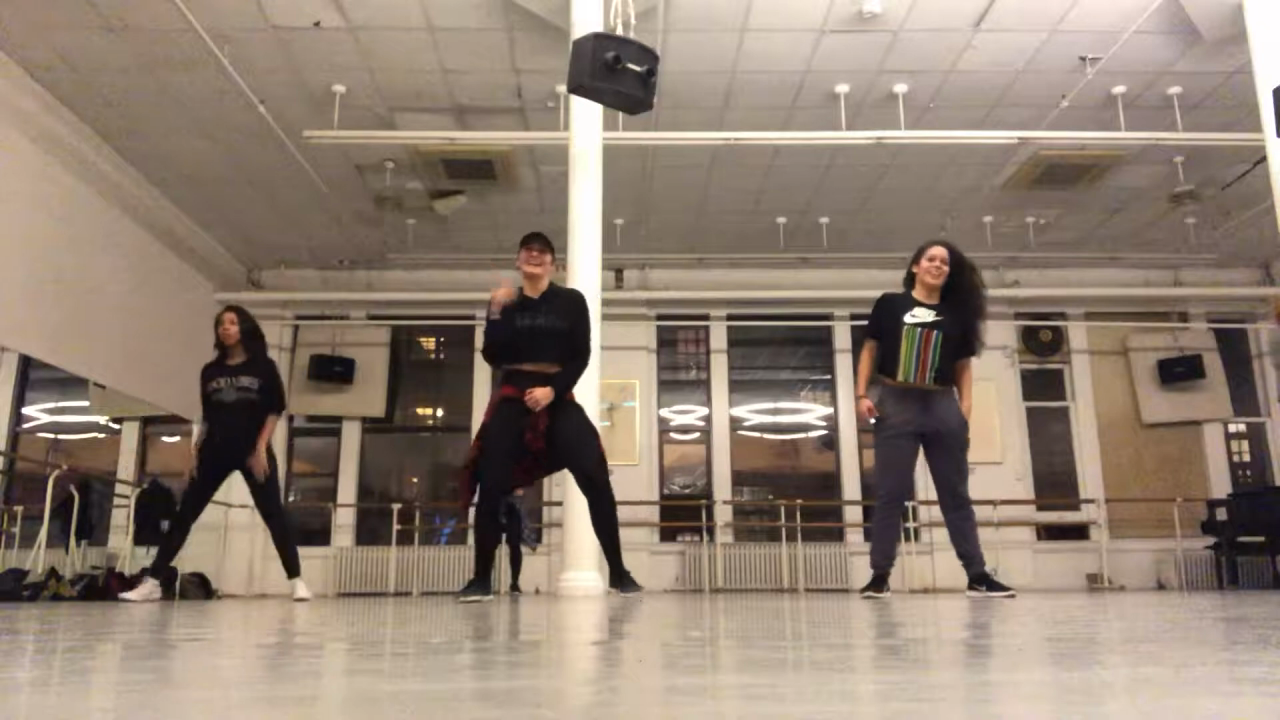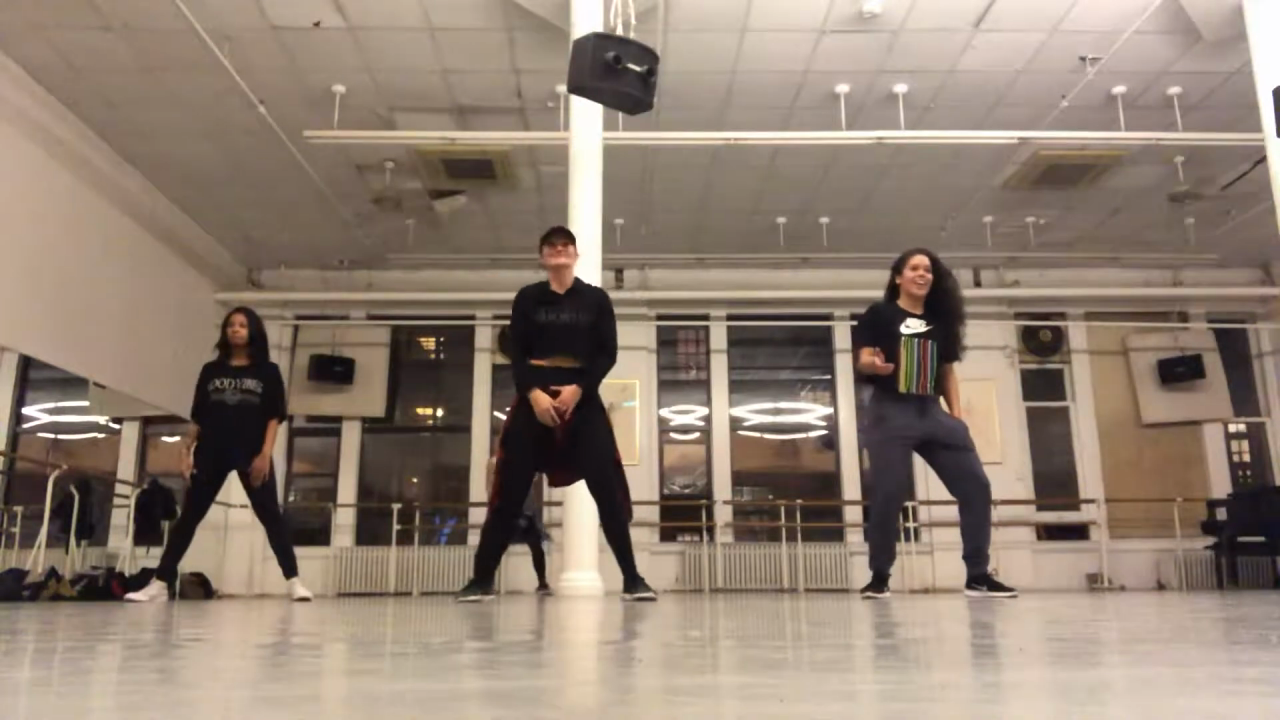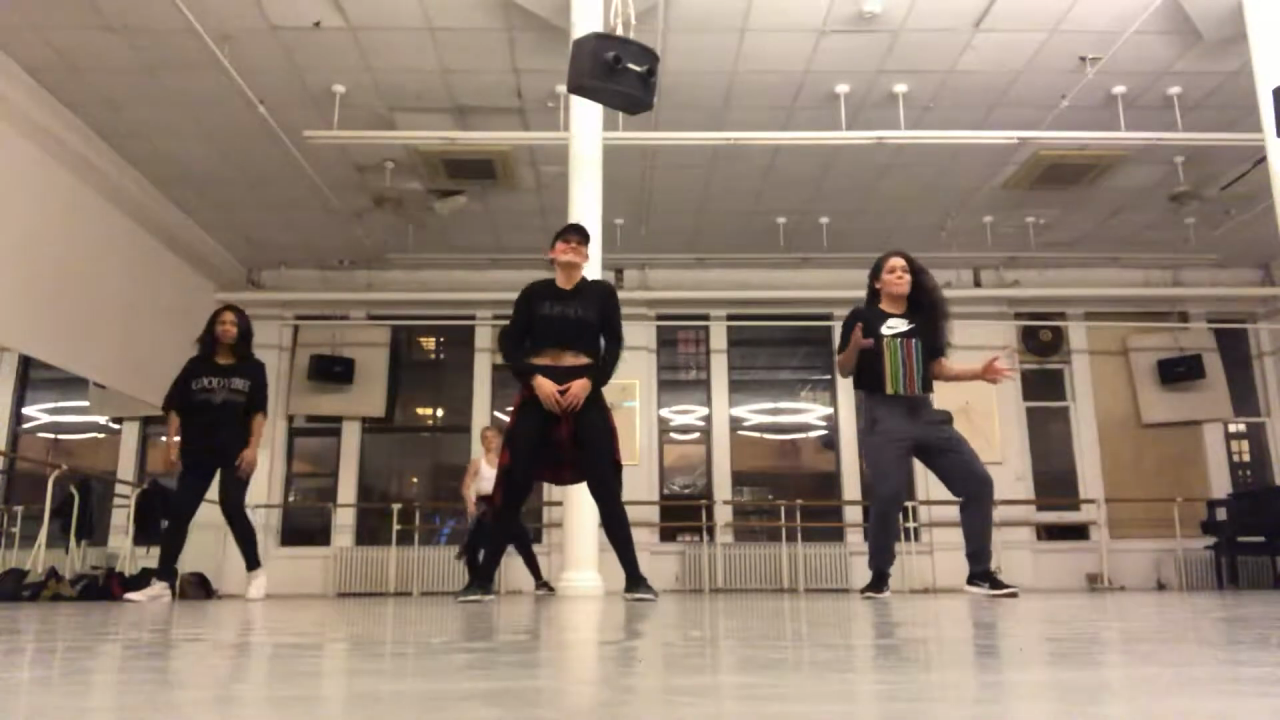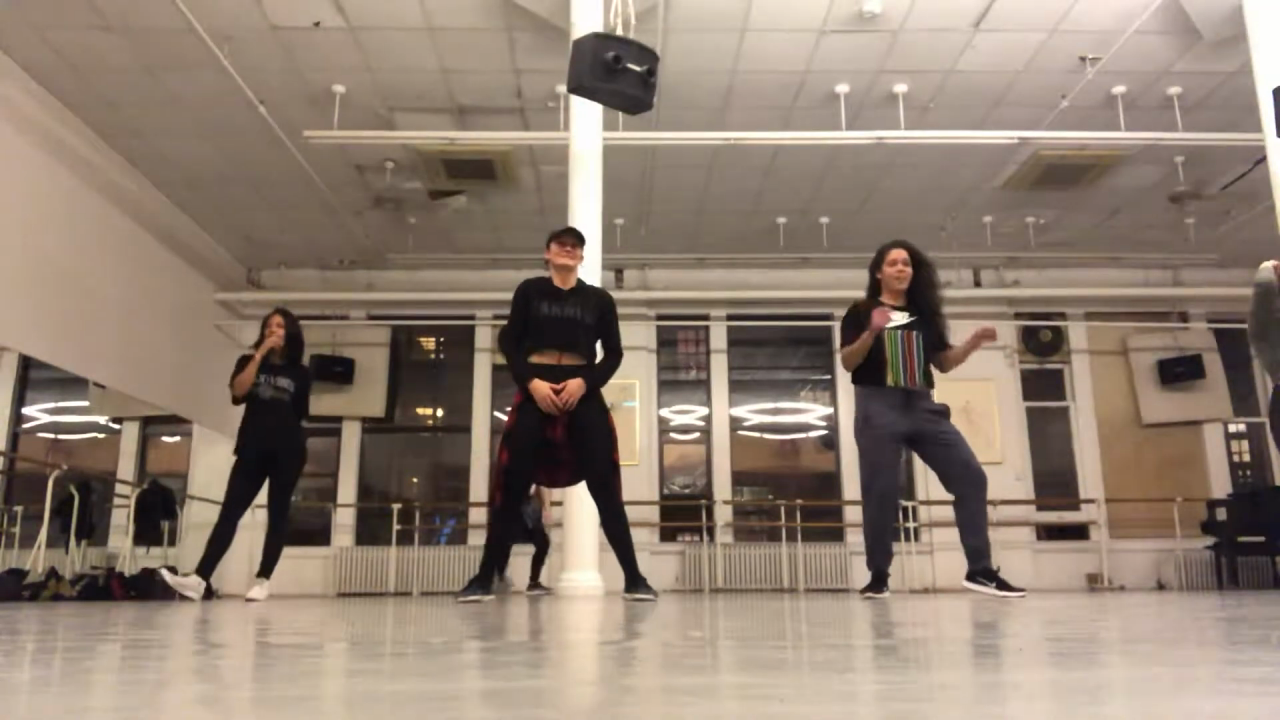
dt=1s
person 1, frame 1
left shoulder: (572, 301)
right shoulder: (507, 304)
left elbow: (581, 356)
right elbow: (493, 358)
left wrist: (553, 389)
right wrist: (495, 312)
left hip: (558, 397)
right hip: (512, 398)
left knee: (595, 479)
right knee: (490, 486)
left ankle: (618, 573)
right ankle: (481, 580)
person 1, frame 2
left shoulder: (596, 299)
right shoulder: (528, 298)
left elbow: (607, 354)
right elbow: (516, 353)
left wrist: (579, 388)
right wrist: (532, 392)
left hip: (582, 395)
right hip: (534, 394)
left knee: (606, 486)
right knee: (512, 489)
left ankle: (631, 578)
right ankle: (483, 579)
person 1, frame 3
left shoulder: (602, 293)
right shoulder: (534, 293)
left elbow: (613, 347)
right elbow: (510, 346)
left wrist: (591, 381)
right wrist: (534, 379)
left hip: (584, 393)
right hip: (537, 392)
left knee: (606, 488)
right knee: (513, 488)
left ankle: (635, 579)
right ankle: (483, 580)
person 1, frame 4
left shoulder: (599, 299)
right shoulder: (529, 291)
left elbow: (614, 353)
right elbow: (510, 343)
left wrist: (585, 382)
right wrist: (530, 382)
left hip: (583, 393)
right hip: (535, 391)
left knee: (605, 488)
right knee: (511, 487)
left ankle: (634, 578)
right ankle: (484, 579)
person 2, frame 1
left shoulder: (957, 314)
right shoulder: (890, 305)
left elbow: (963, 365)
right elbow: (870, 350)
left wrist: (965, 404)
right wrist: (862, 394)
left hip: (941, 405)
right hip: (897, 402)
left knee: (955, 491)
right knee: (891, 490)
left ankle: (977, 576)
right ankle: (880, 576)
person 2, frame 2
left shoulder: (941, 321)
right shoulder: (878, 315)
left elbow: (947, 372)
right elbow: (863, 361)
left wrist: (957, 415)
right wrist: (875, 366)
left hip: (933, 412)
right hip: (890, 412)
left knee: (976, 486)
right knee: (888, 492)
left ankle: (977, 576)
right ankle: (879, 576)
person 2, frame 3
left shoulder: (924, 319)
right shoulder: (861, 318)
left elbow: (937, 368)
right elbow: (844, 370)
left wrist: (979, 373)
right wrist: (853, 348)
left hip: (924, 414)
right hip: (883, 415)
left knee: (978, 483)
right knee: (887, 493)
left ankle: (980, 572)
right ankle: (879, 576)
person 2, frame 4
left shoulder: (924, 313)
right shoulder: (861, 312)
left elbow: (944, 363)
right elbow: (847, 363)
left wrist: (974, 341)
right wrist: (871, 331)
left hip: (922, 408)
right hip: (879, 408)
left knee: (971, 477)
right knee: (881, 491)
left ankle: (980, 570)
right ankle: (878, 576)
person 3, frame 1
left shoulder: (263, 367)
right shoulder: (210, 370)
left elbow: (273, 411)
right elbow: (208, 417)
left wrist: (261, 447)
right wrist: (196, 450)
left hip: (253, 453)
right hip: (215, 453)
left knee: (274, 515)
right knee: (184, 514)
left ankle: (296, 582)
right ankle: (152, 582)
person 3, frame 2
left shoulder: (267, 371)
right shoulder: (210, 371)
left elbow: (274, 417)
right elbow: (198, 417)
left wrist: (265, 453)
right wrist: (186, 450)
left hip: (252, 454)
right hip: (211, 454)
left knee: (271, 516)
right knee: (189, 516)
left ankle: (293, 581)
right ankle: (160, 583)
person 3, frame 3
left shoulder: (253, 368)
right shoulder: (196, 366)
left elbow: (259, 412)
right elbow: (175, 408)
left wrist: (253, 447)
right wrist: (171, 443)
left hip: (236, 451)
right hip: (197, 452)
left knee: (232, 507)
right knee: (179, 513)
left ankle: (255, 574)
right ankle: (162, 583)
person 3, frame 4
left shoulder: (299, 373)
right shoulder: (249, 362)
right elbow: (238, 391)
left wrist: (299, 447)
right wrist: (259, 353)
left hip: (287, 454)
right hip: (252, 452)
left knee: (278, 517)
right knee: (229, 513)
left ankle: (262, 581)
right ankle: (199, 580)
